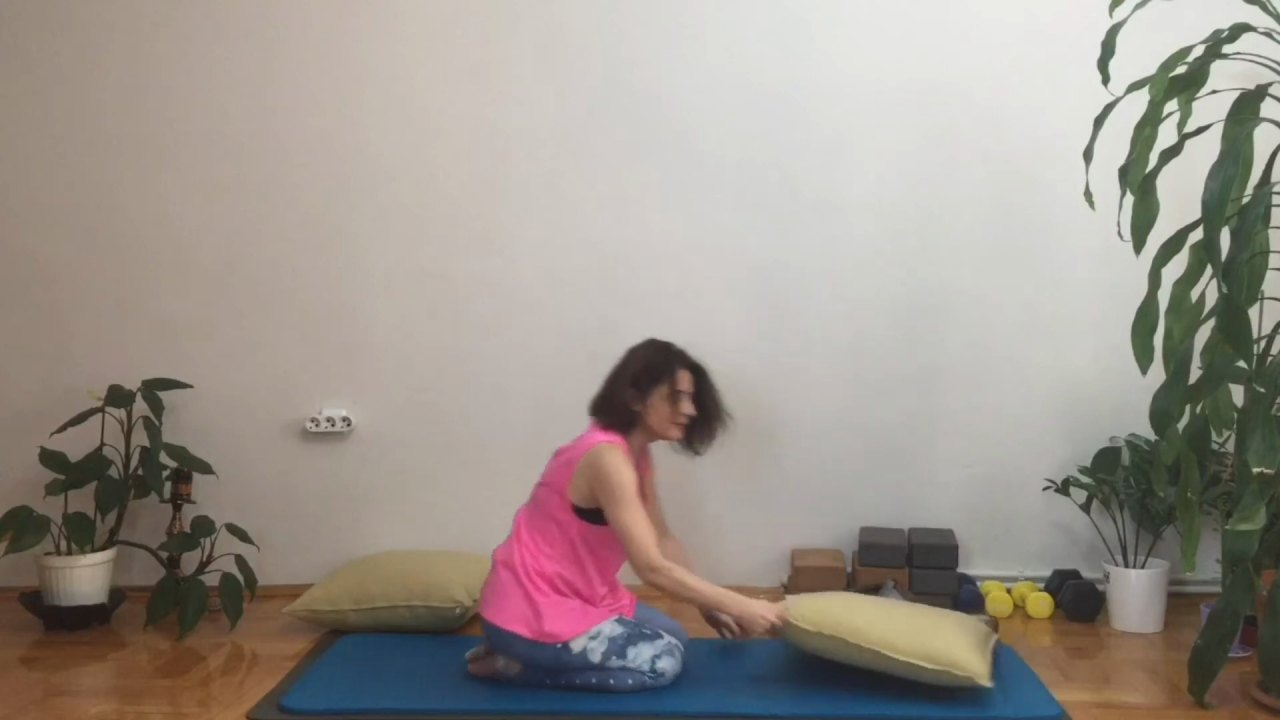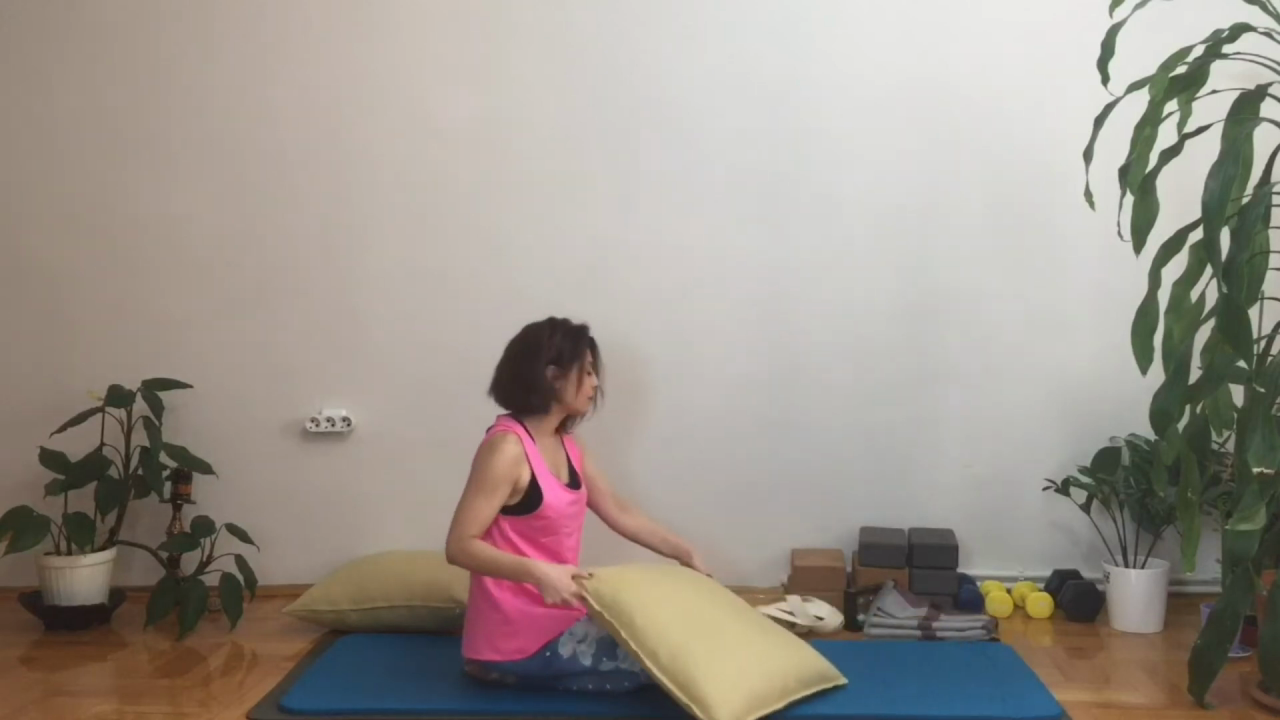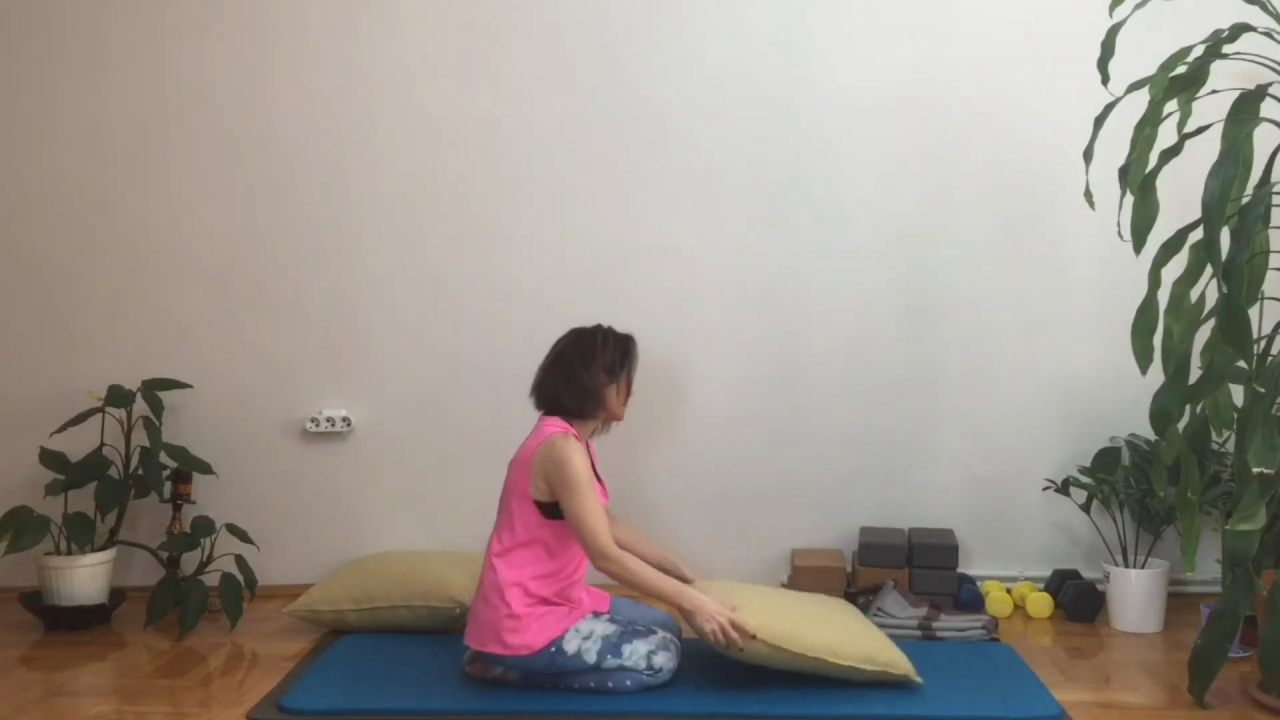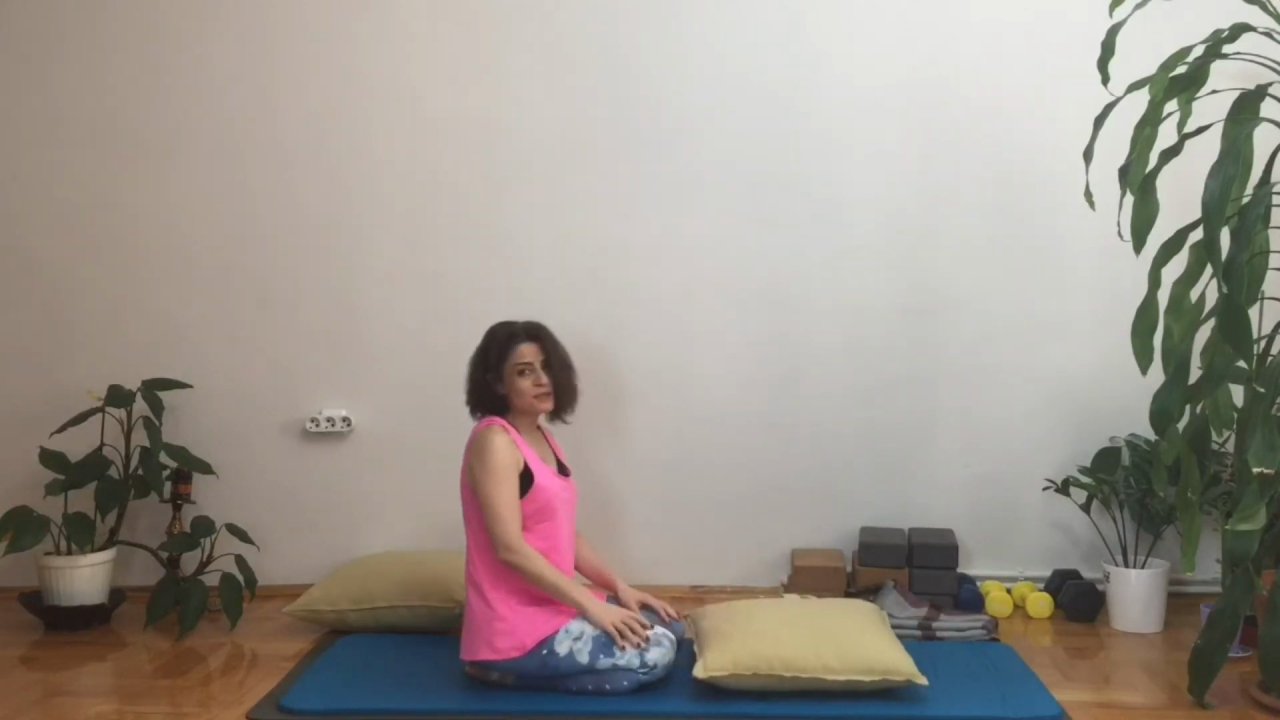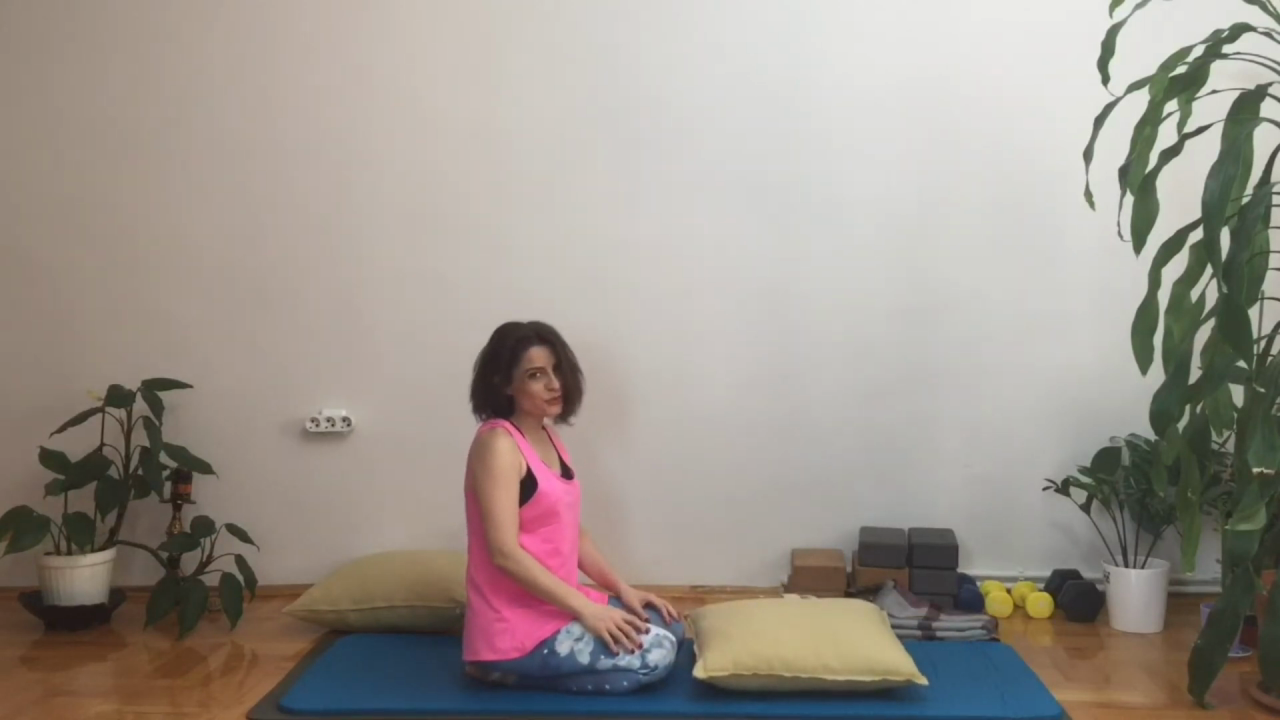
dt=1s
person 1, frame 1
left shoulder: (635, 453)
right shoulder: (607, 459)
left elbow: (660, 535)
right elbow: (652, 568)
left wrist: (709, 605)
right wrist: (743, 607)
right hip: (531, 614)
left knee: (671, 637)
right knee: (662, 661)
left ankle: (532, 653)
right ankle: (517, 663)
person 1, frame 2
left shoulder: (566, 444)
right shoulder: (506, 447)
left elbow: (619, 512)
right elbow: (460, 545)
left wrist: (684, 553)
right wrist: (538, 573)
left hip: (557, 609)
right hip: (514, 631)
left ankle: (540, 667)
right ankle: (512, 670)
person 1, frame 3
left shoulder: (569, 439)
right shoulder: (562, 448)
left elbow: (607, 526)
right elbow: (605, 555)
left wrist: (682, 573)
right wrist: (693, 603)
left hip: (554, 601)
right hip: (524, 621)
left knee: (664, 630)
right knee: (659, 657)
left ankle: (522, 659)
right ankle: (511, 664)
person 1, frame 4
left shoulder: (541, 437)
right shoulder: (494, 440)
right elbow: (510, 547)
left wrist: (619, 587)
right wrist: (592, 605)
left hip: (550, 604)
right hip: (513, 625)
left knee: (668, 627)
right knee: (654, 652)
left ankle: (532, 661)
right ankle: (509, 668)
person 1, frame 5
left shoulder: (547, 437)
right shoulder: (498, 443)
right elbow: (505, 553)
left wrist: (621, 589)
right wrist: (587, 609)
left hip: (553, 606)
right hip: (513, 629)
left knee: (668, 627)
right knee: (654, 653)
left ankle: (536, 664)
right ankle: (509, 669)
